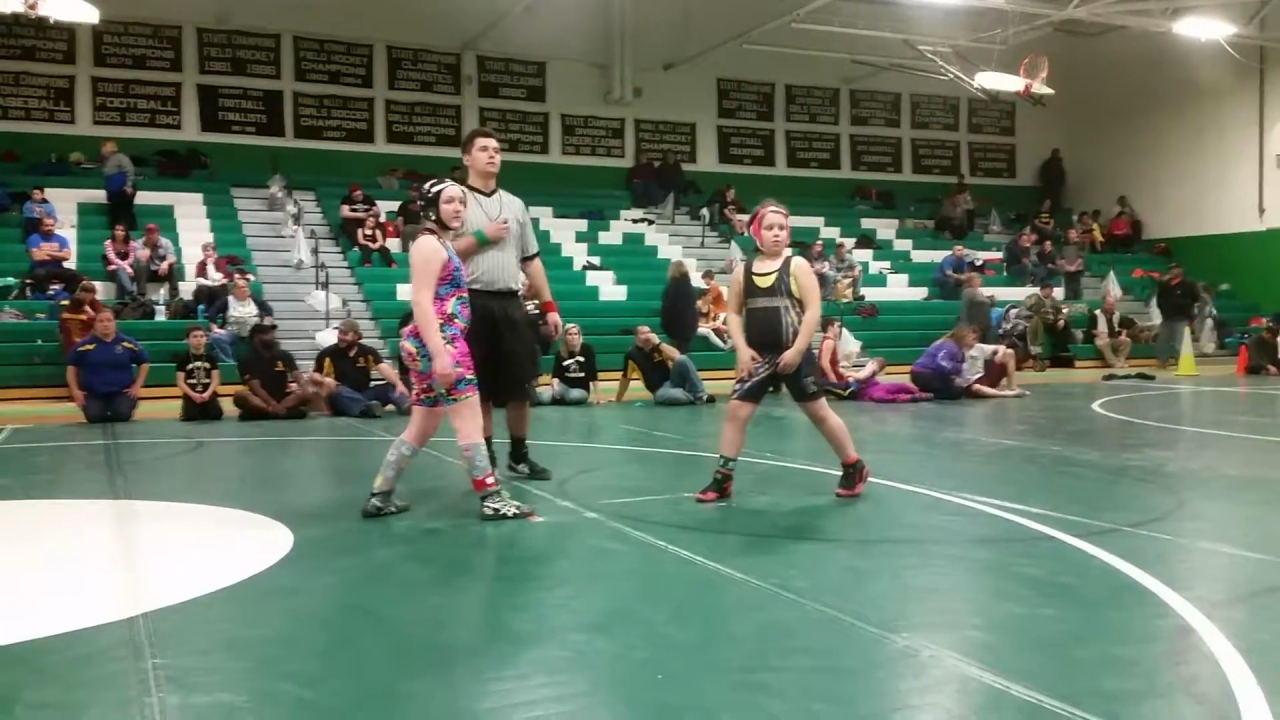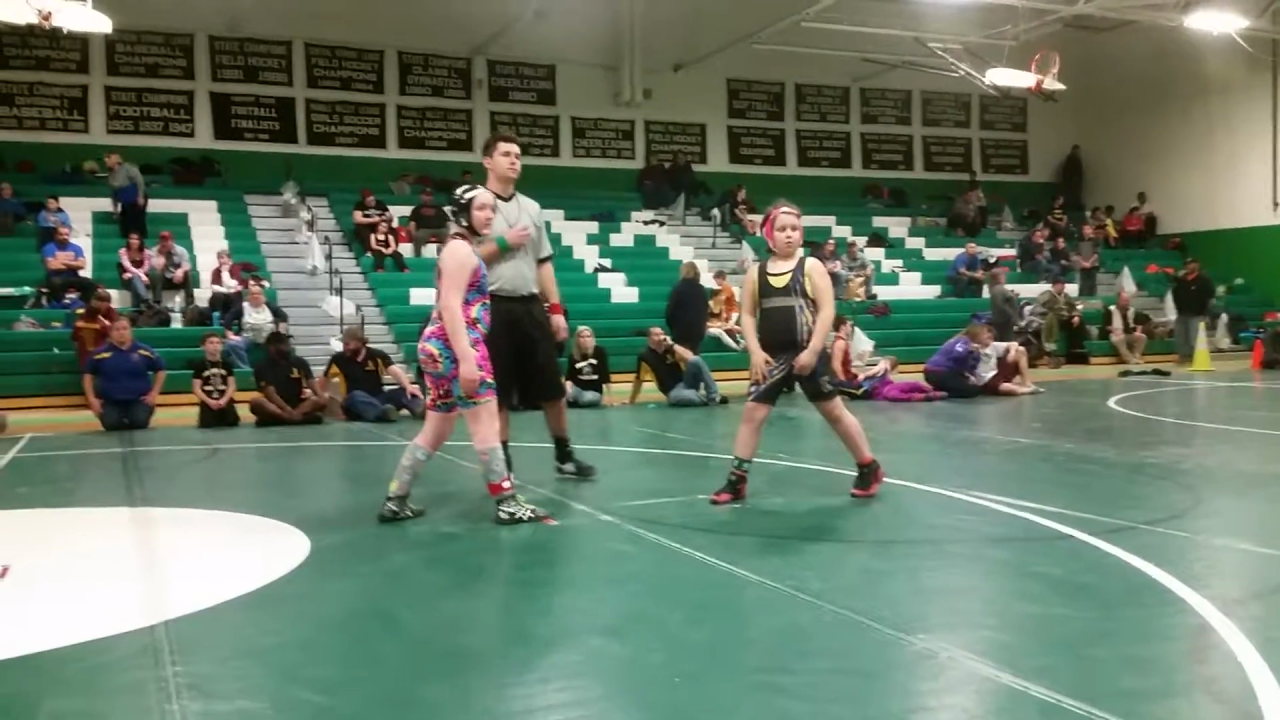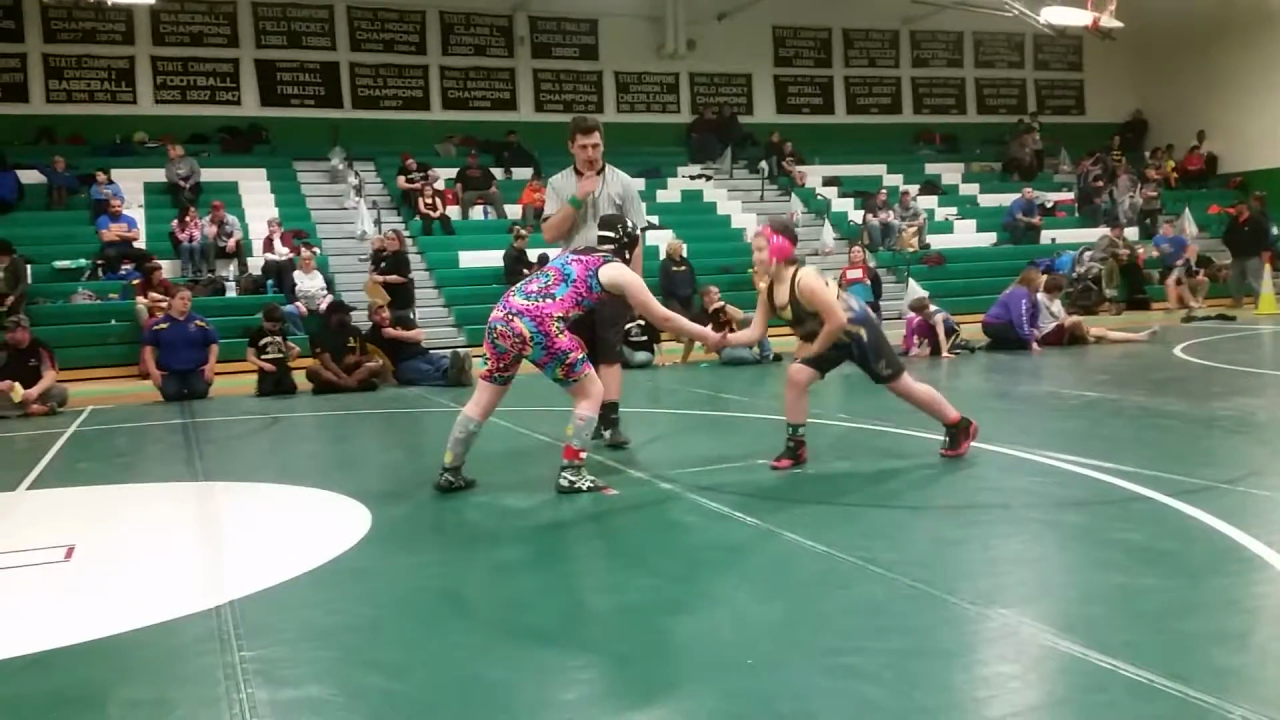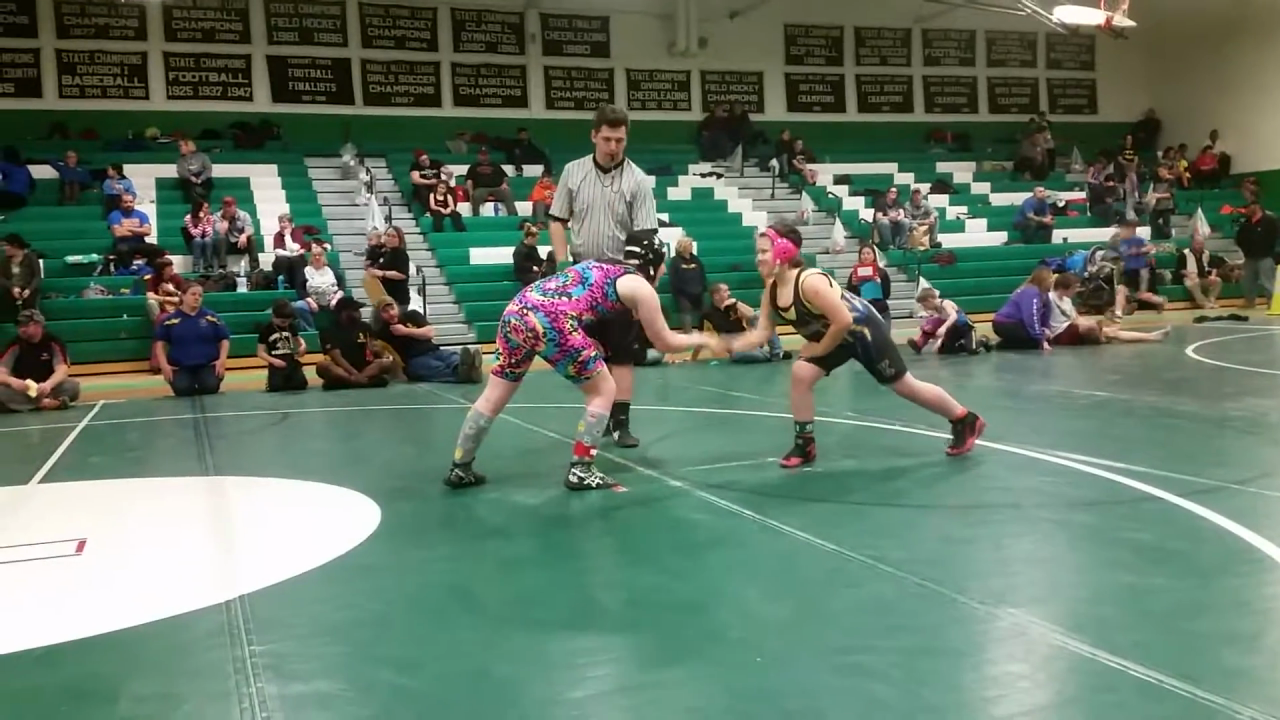
dt=0.4s
person 1, frame 1
left shoulder: (516, 205)
left elbow: (530, 260)
left wrist: (549, 306)
right wrist: (481, 237)
left hip: (510, 304)
right hip: (472, 304)
left knee: (520, 386)
right knee: (478, 389)
left ankle: (519, 456)
right ankle: (486, 459)
person 1, frame 2
left shoulder: (532, 208)
left wrist: (556, 308)
right wrist: (502, 243)
left hip: (530, 307)
right hip: (494, 308)
left knee: (551, 386)
right knee: (497, 393)
left ankle: (564, 456)
right ankle: (502, 461)
person 1, frame 3
left shoulder: (622, 183)
right shoulder: (558, 184)
right elbow: (550, 233)
right wrist: (576, 200)
left knee: (609, 349)
right knee: (586, 353)
left ankle: (612, 422)
right ankle: (599, 417)
person 1, frame 4
left shoulder: (638, 180)
right shoulder: (573, 172)
left elbow: (645, 236)
right elbow: (557, 223)
right wrist: (562, 267)
left knee: (621, 351)
left ankle: (621, 423)
right ankle: (604, 414)
person 2, frame 1
left shoulder: (442, 245)
right shoulder: (429, 243)
right elbow: (422, 303)
right wrist: (441, 353)
left hip: (438, 344)
right hip: (437, 344)
left knee: (422, 427)
right knee: (469, 419)
left ankle: (380, 496)
right ankle: (492, 499)
person 2, frame 2
left shoulder: (463, 249)
right shoulder: (460, 248)
right elbow: (451, 308)
right wrist: (467, 358)
left hip: (439, 347)
right hip: (453, 347)
left knee: (435, 431)
right knee: (486, 424)
left ankle: (394, 501)
right ankle: (507, 504)
person 2, frame 3
left shoulder: (574, 255)
right shoulder: (620, 272)
right elbow: (662, 317)
left wrist: (575, 340)
right wrist: (702, 333)
left hip: (503, 315)
right hip: (538, 325)
left knee: (482, 400)
right knee: (590, 392)
left ankle: (450, 473)
right ankle: (571, 473)
person 2, frame 4
left shoulder: (599, 267)
right shoulder: (640, 287)
right elbow: (666, 343)
left wrist: (585, 342)
right wrist: (701, 339)
left hip: (517, 311)
right hip: (550, 322)
left knee: (494, 395)
right knee: (603, 390)
left ankle: (460, 468)
right ankle: (580, 470)
person 3, frame 1
left shoulder: (797, 266)
right shoulder: (743, 271)
left elbow: (813, 310)
right elbow: (734, 313)
left wrist: (797, 349)
right wrist: (742, 348)
left hip: (793, 354)
right hip: (758, 355)
left knee: (819, 412)
right knee: (736, 411)
left ankle: (854, 468)
right ankle: (722, 479)
person 3, frame 2
left shoulder: (811, 267)
right shoulder: (756, 272)
left elbow: (827, 310)
right elbow: (747, 315)
left wrist: (813, 351)
right wrist: (755, 352)
left hip: (806, 353)
right hip: (771, 356)
left knee: (833, 411)
right knee: (752, 413)
left ankle: (870, 469)
right ankle: (736, 481)
person 3, frame 3
left shoulder: (806, 280)
right shoulder: (769, 292)
left elbow: (838, 320)
right elbow: (753, 333)
left wrist: (815, 347)
right wrist: (722, 338)
left hip: (859, 331)
right hip: (827, 338)
left knee: (902, 385)
right knee: (797, 376)
left ankle: (960, 426)
right ankle: (795, 447)
person 3, frame 4
left shoulder: (810, 282)
right shoulder: (771, 291)
left elbow: (843, 321)
right elbow: (761, 333)
left wrist: (821, 348)
right wrist: (734, 344)
left hip: (864, 331)
right hip: (837, 335)
left knee: (905, 386)
right knee: (801, 374)
left ankle: (966, 421)
right ankle: (804, 445)
